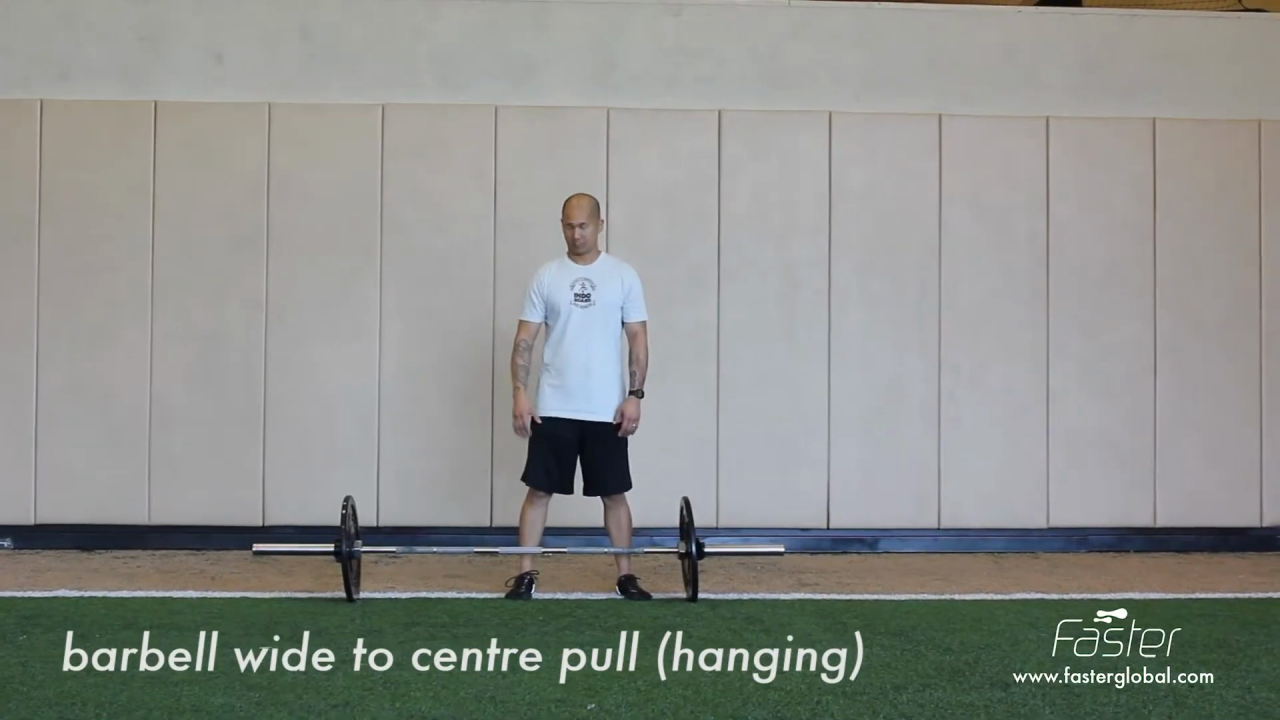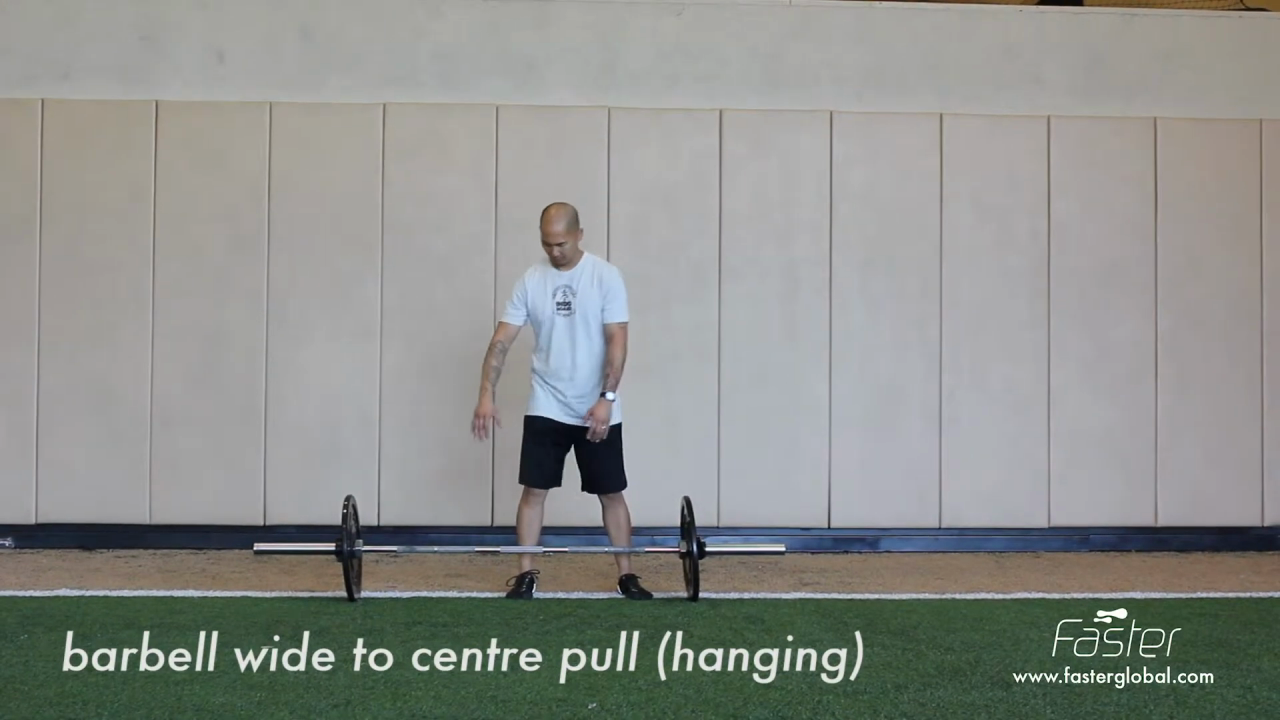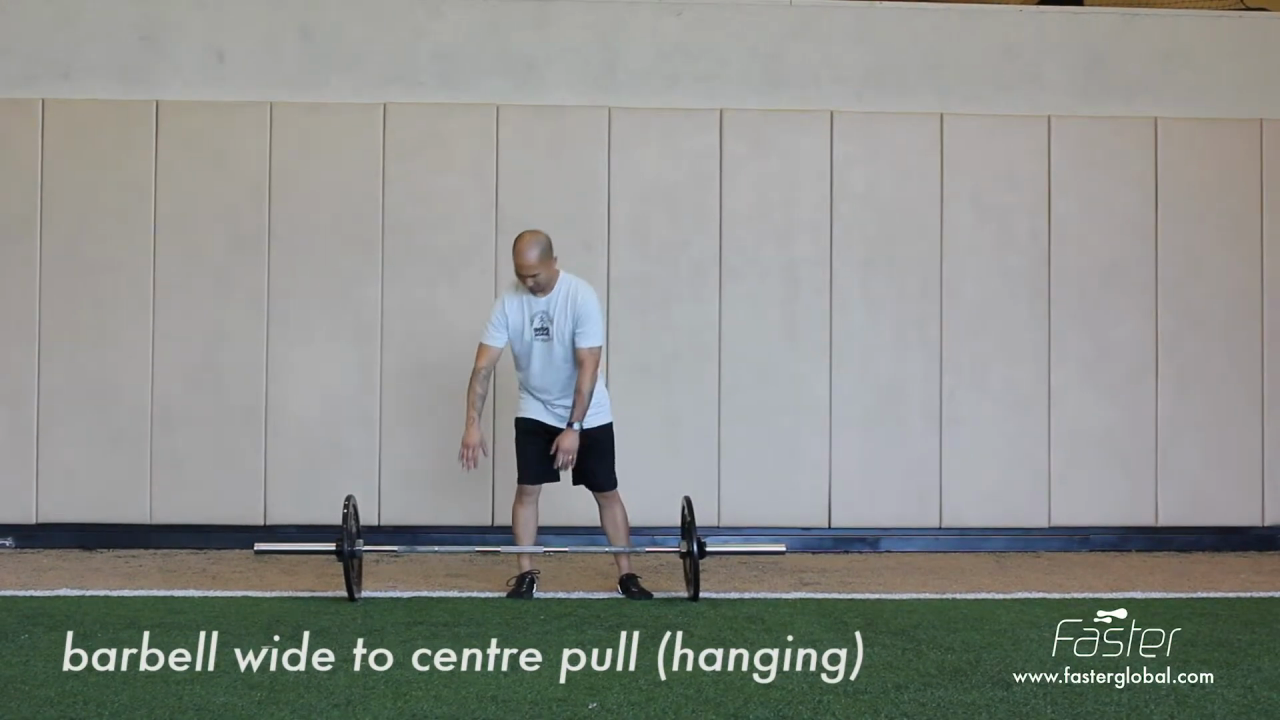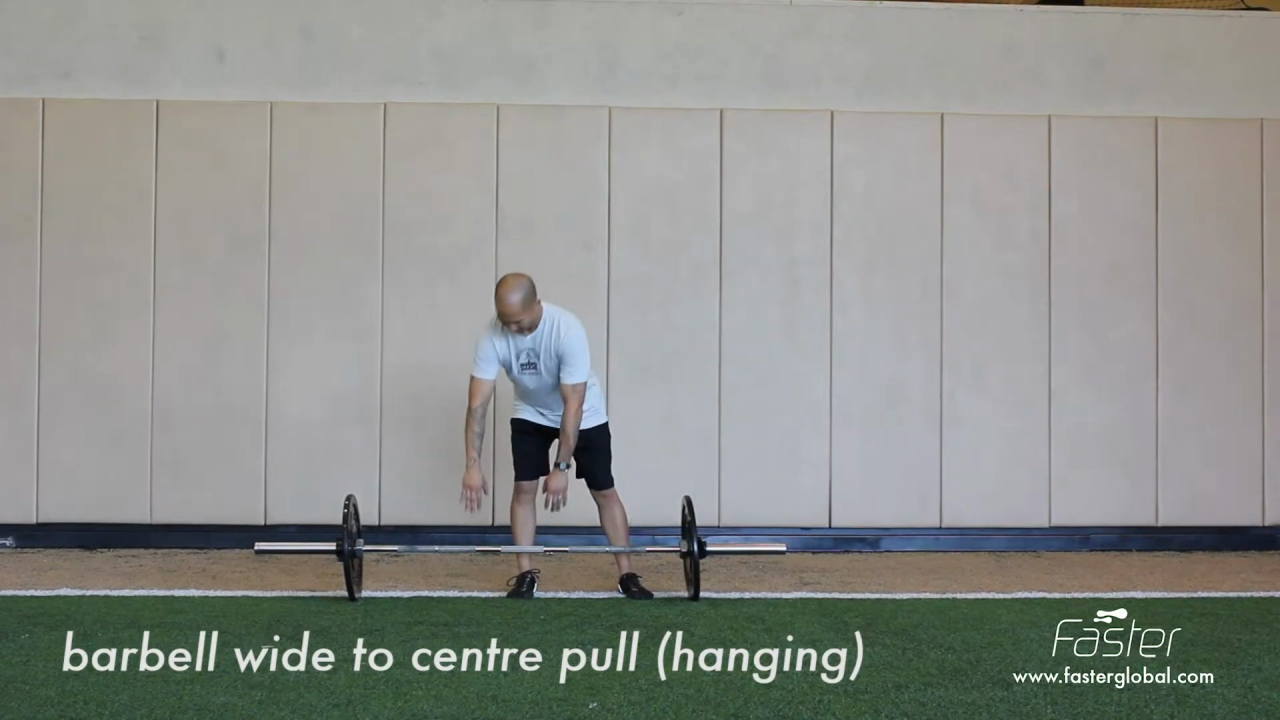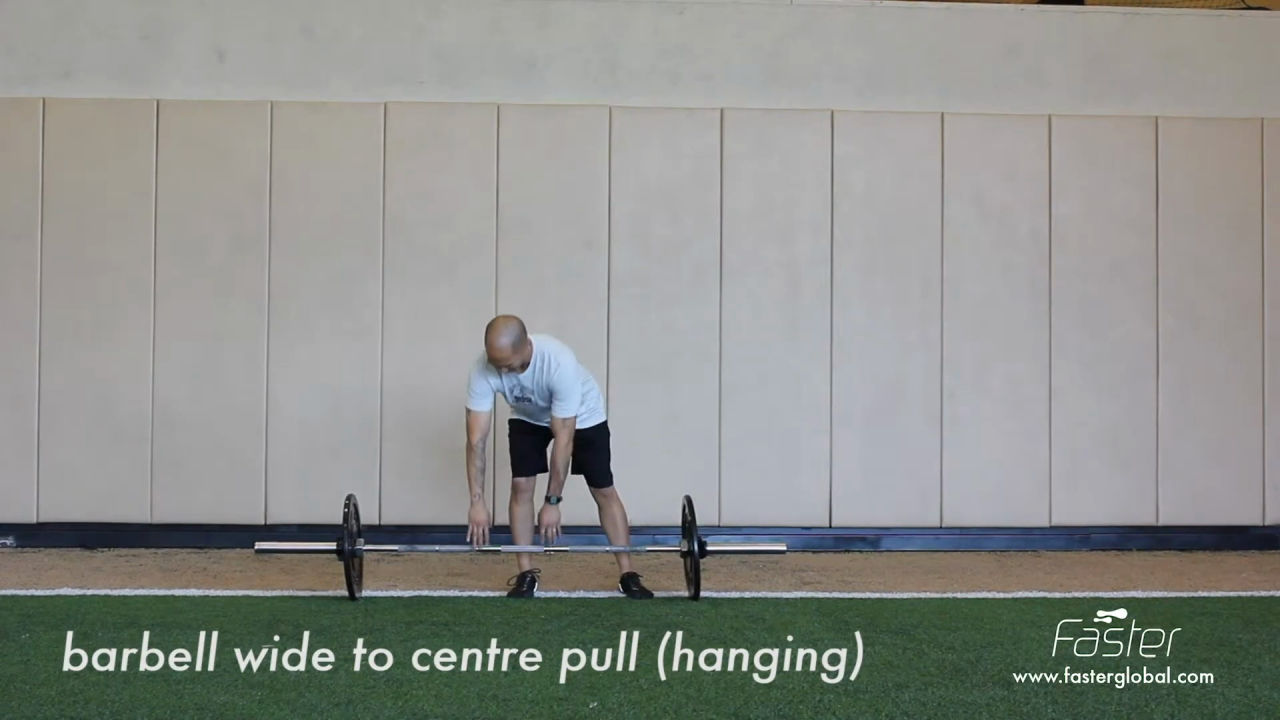
dt=0.4s
person 1, frame 1
left shoulder: (623, 275)
right shoulder: (546, 276)
left elbow: (637, 339)
right elbow: (524, 339)
left wrist: (634, 395)
right wrist: (520, 393)
left hip: (607, 409)
right hip: (553, 408)
left knee: (614, 493)
right knee: (539, 490)
left ankle: (625, 575)
right ankle: (526, 574)
person 1, frame 2
left shoulder: (605, 276)
right shoulder: (530, 280)
left elbow: (617, 341)
right elbow: (501, 340)
left wrist: (606, 398)
right wrist: (486, 394)
left hip: (596, 410)
right hip: (546, 408)
left knee: (611, 492)
right knee: (534, 490)
left ankle: (626, 574)
right ankle: (526, 573)
person 1, frame 3
left shoulder: (581, 297)
right shoulder: (508, 302)
left elbow: (588, 367)
right elbow: (483, 365)
left wrist: (574, 428)
right wrist: (472, 424)
left hip: (588, 415)
right hip: (535, 411)
left knee: (606, 491)
right knee: (527, 489)
left ankle: (626, 574)
right ankle: (526, 574)
person 1, frame 4
left shoulder: (568, 329)
right shoulder: (493, 336)
left elbow: (573, 404)
right elbow: (478, 403)
left wrist: (561, 468)
right wrist: (473, 465)
left hip: (584, 415)
right hip: (530, 413)
left knee: (604, 490)
right knee: (524, 487)
left ankle: (627, 574)
right ankle: (526, 574)
person 1, frame 5
left shoulder: (559, 362)
right shoulder: (483, 370)
left elbow: (564, 438)
right elbow: (476, 439)
left wrist: (553, 501)
right wrist: (477, 501)
left hip: (583, 414)
right hip: (528, 417)
left knee: (603, 489)
right knee: (521, 485)
left ankle: (627, 574)
right ankle: (526, 574)
